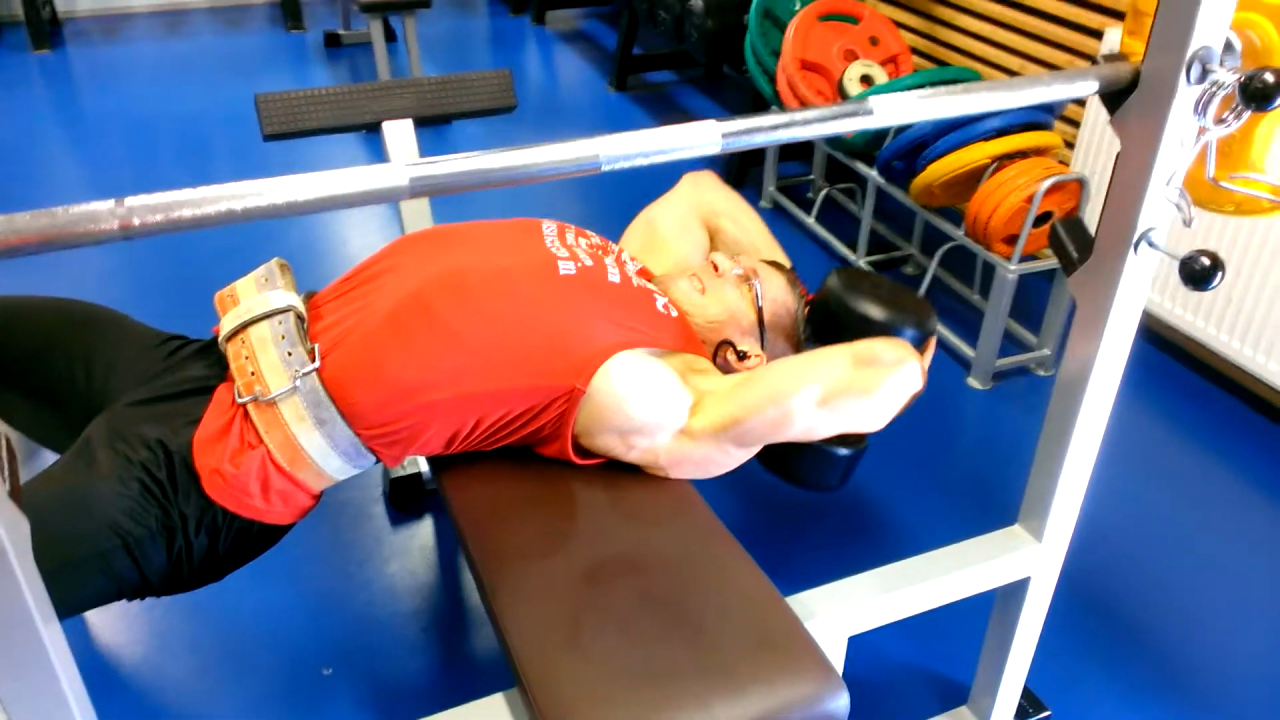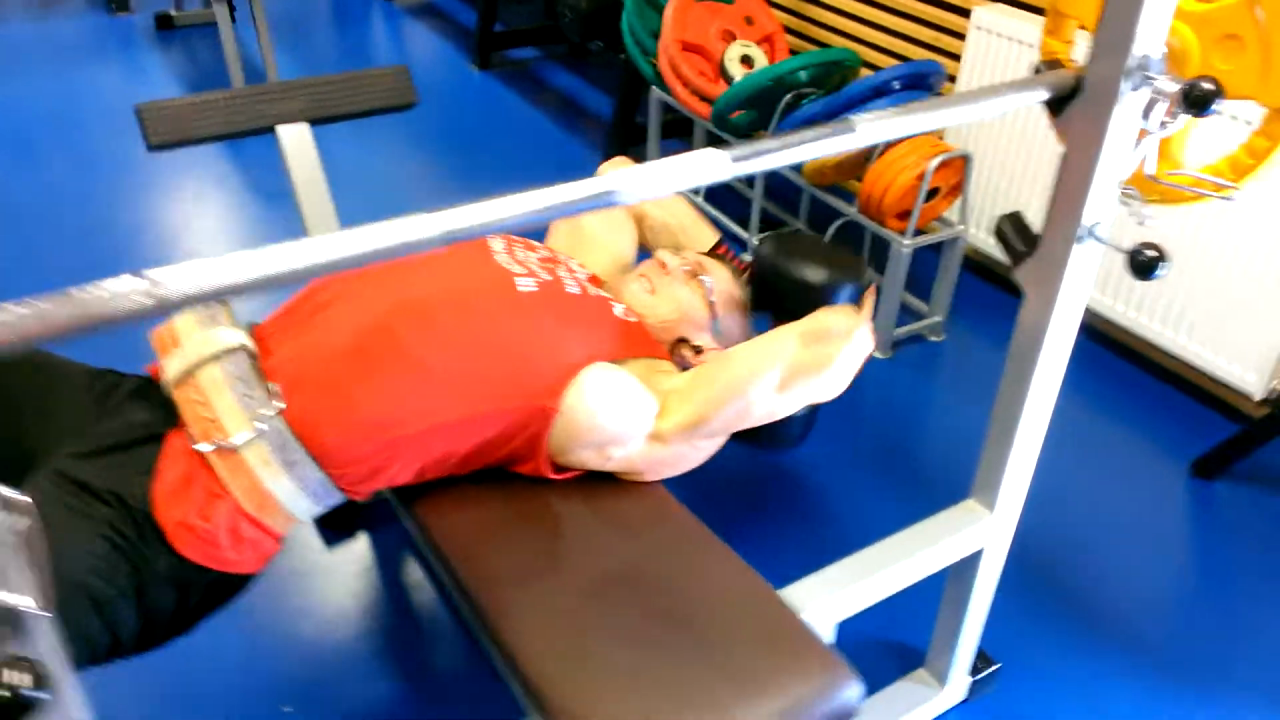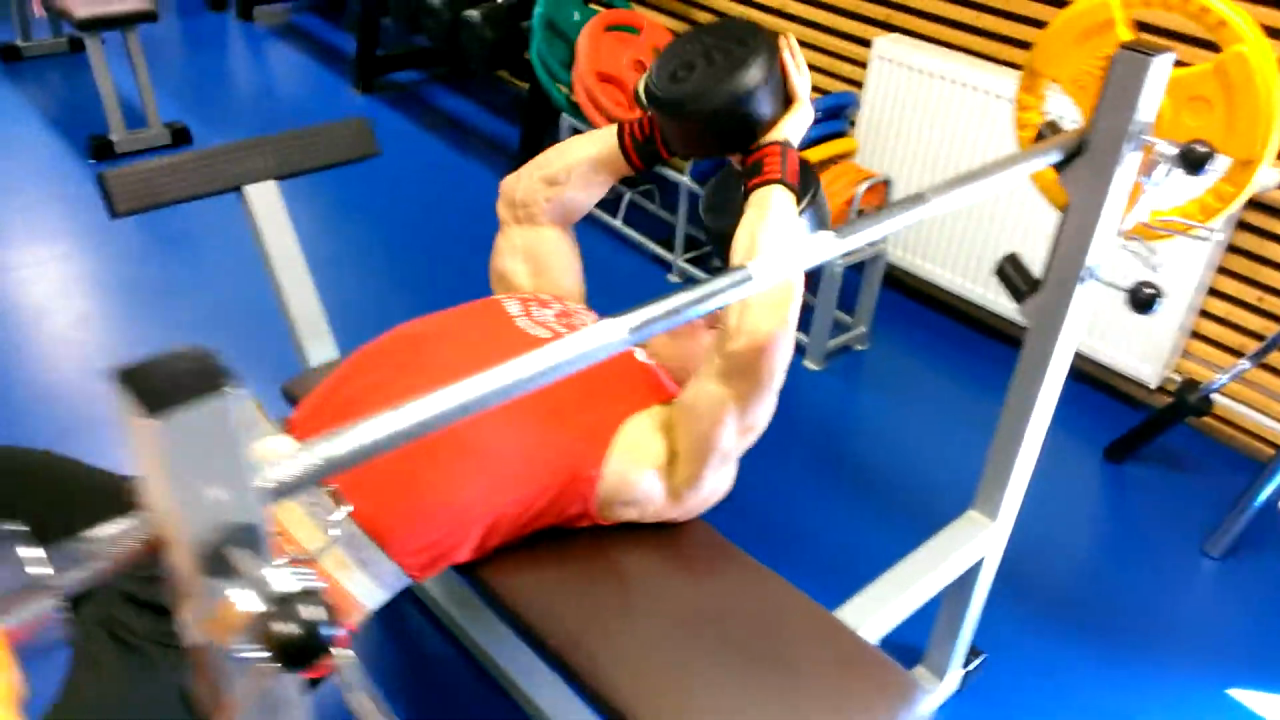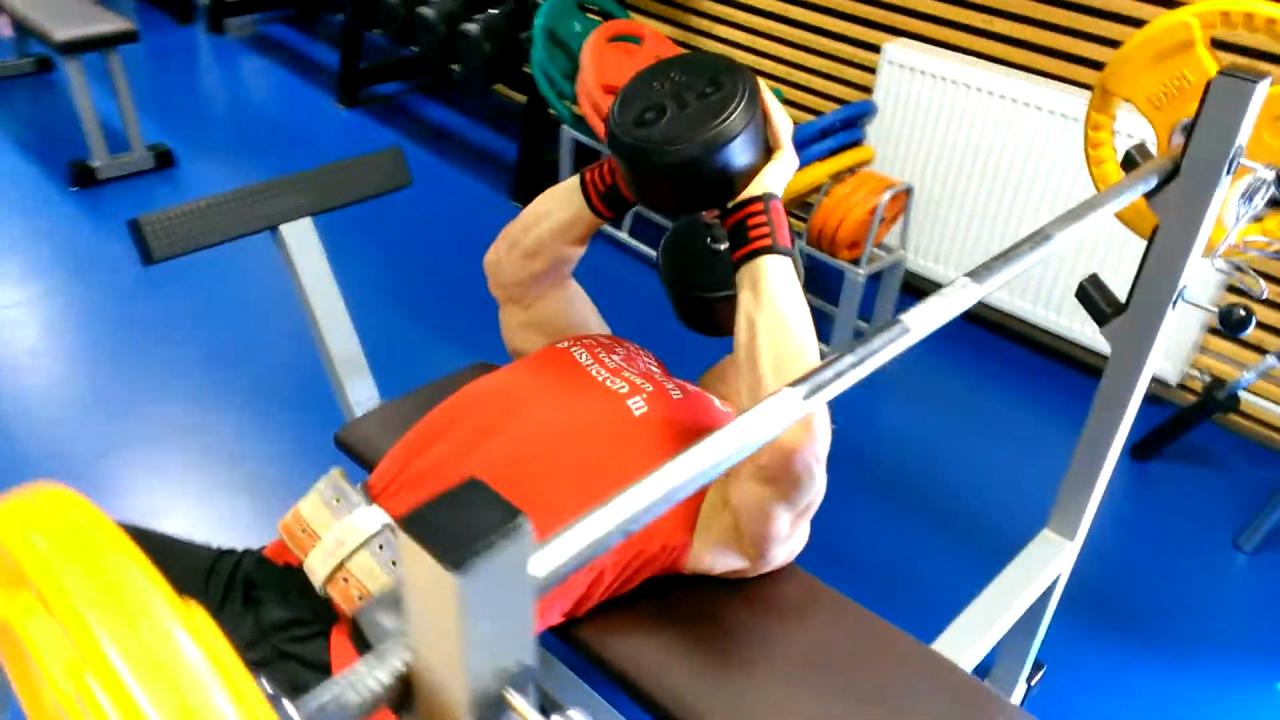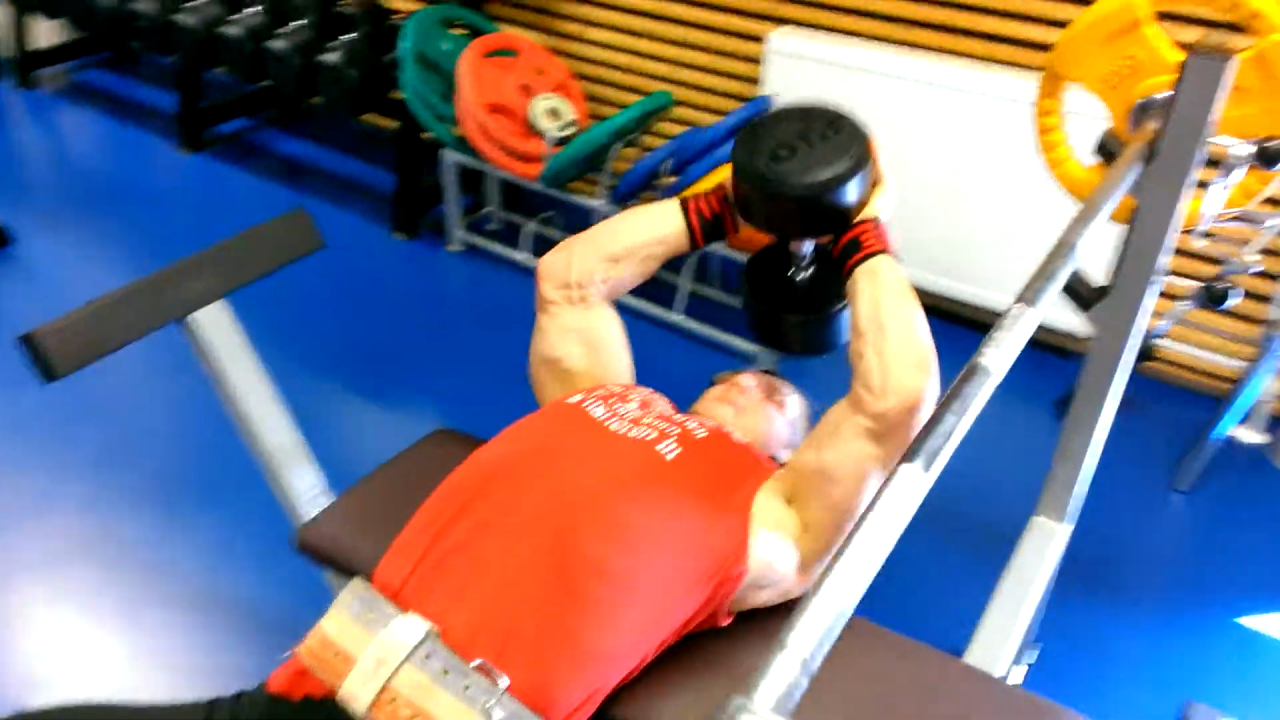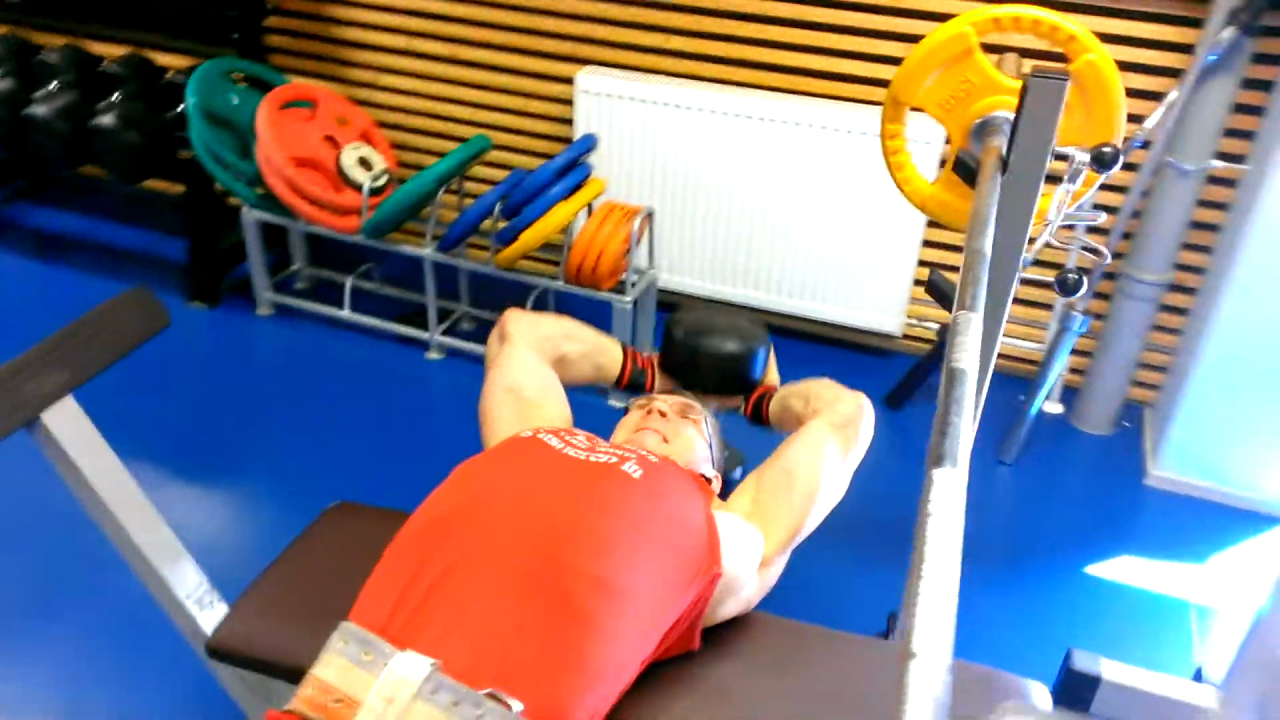
dt=0.5s
person 1, frame 1
left shoulder: (656, 398)
right shoulder: (649, 278)
left elbow: (883, 374)
right elbow: (701, 190)
left wrist: (847, 344)
right wrist: (803, 294)
person 1, frame 2
left shoulder: (620, 403)
right shoulder: (594, 275)
left elbow: (818, 354)
right elbow: (622, 178)
left wrist: (852, 320)
right wrist: (737, 262)
person 1, frame 3
left shoulder: (669, 454)
right shoulder: (566, 322)
left elbow: (757, 342)
right elbow: (530, 197)
left wrist: (773, 163)
right wrist: (657, 134)
person 1, frame 4
left shoulder: (757, 510)
right shoulder: (614, 364)
left elbow: (792, 436)
right elbow: (515, 267)
left wrist: (756, 212)
right wrist: (623, 176)
person 1, frame 5
left shoulder: (774, 515)
right shoulder: (603, 415)
left elbow: (900, 396)
right elbow: (570, 275)
left wrist: (865, 238)
right wrist: (717, 210)
person 1, frame 6
left shoulder: (721, 535)
right shoulder: (533, 442)
left elbow: (846, 415)
right elbow: (519, 333)
left wrist: (766, 398)
right wrist: (644, 371)
